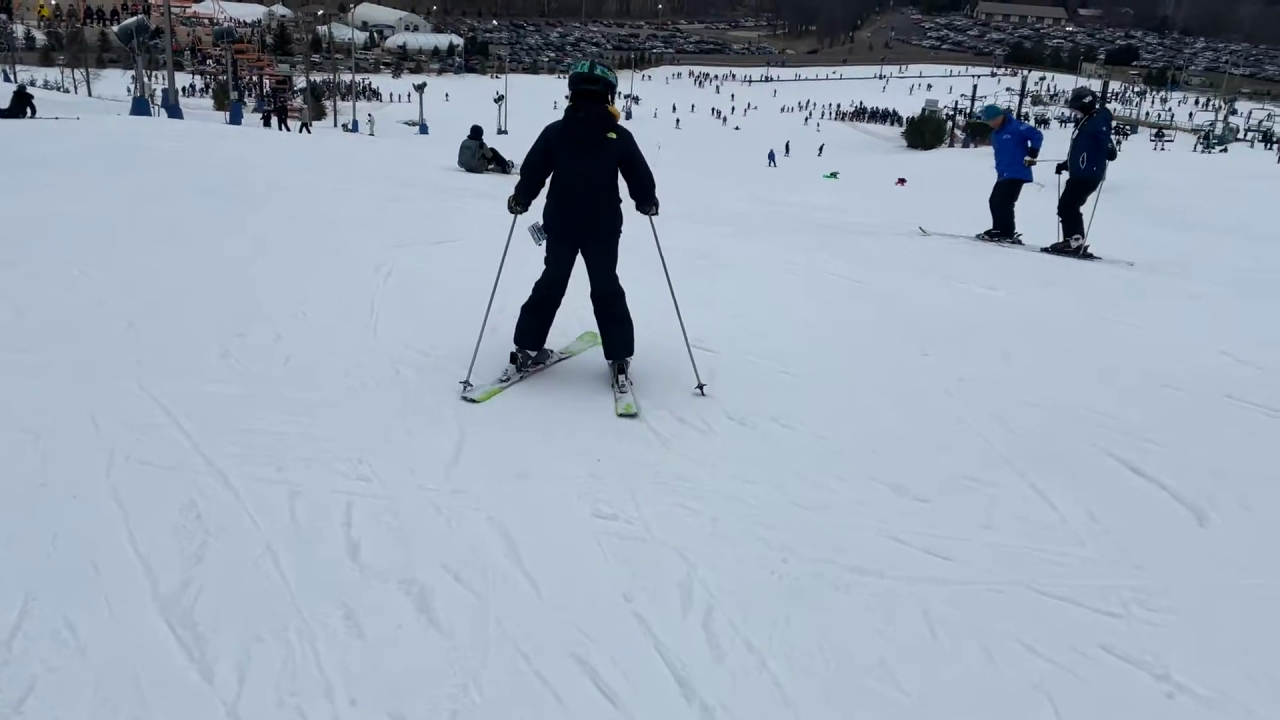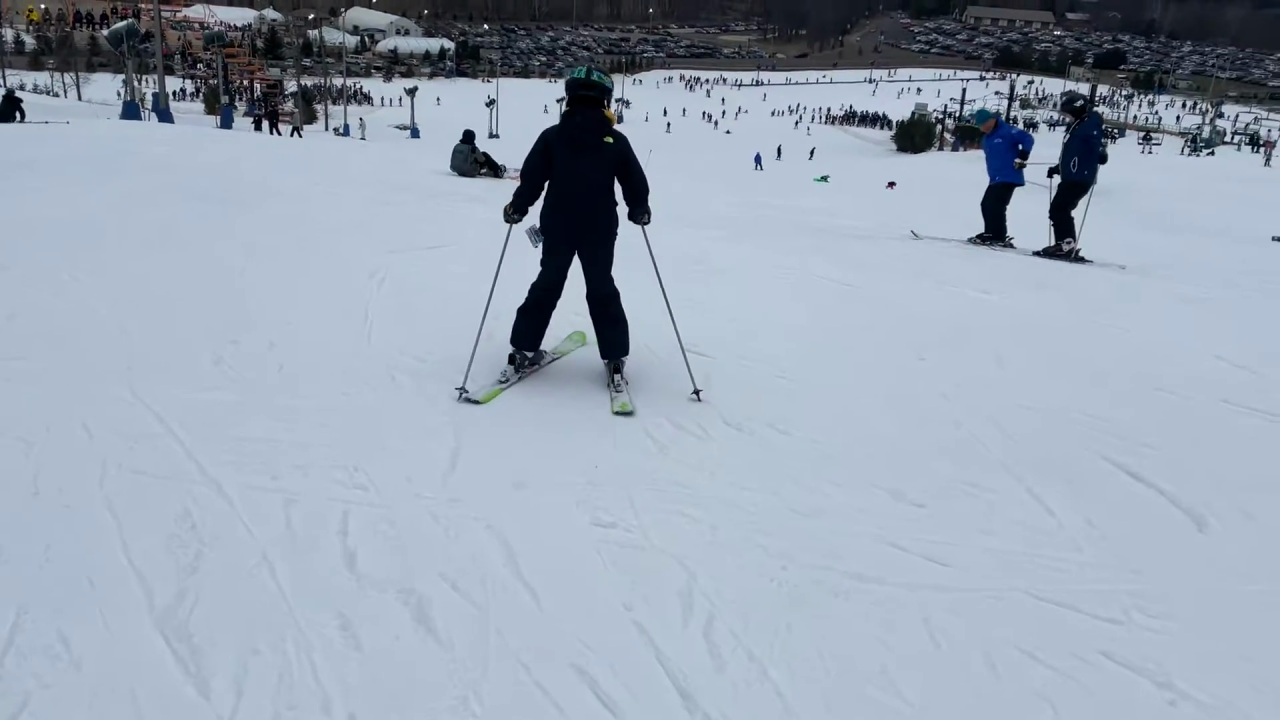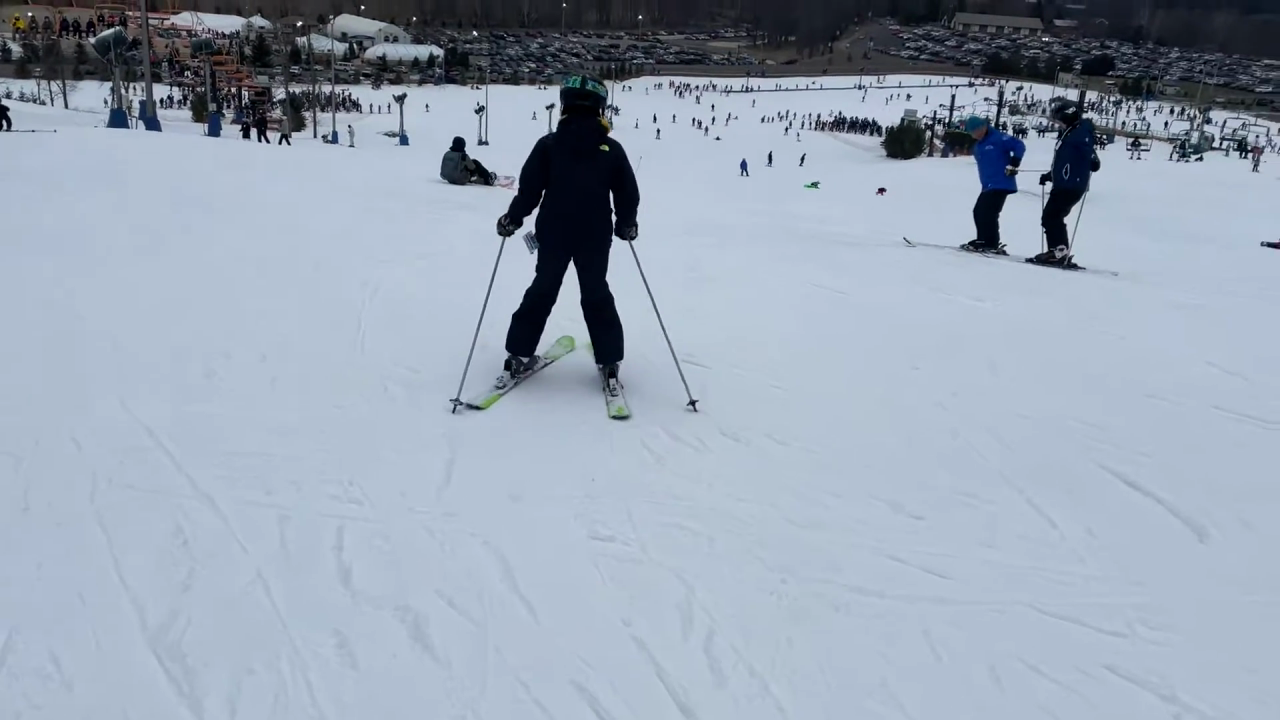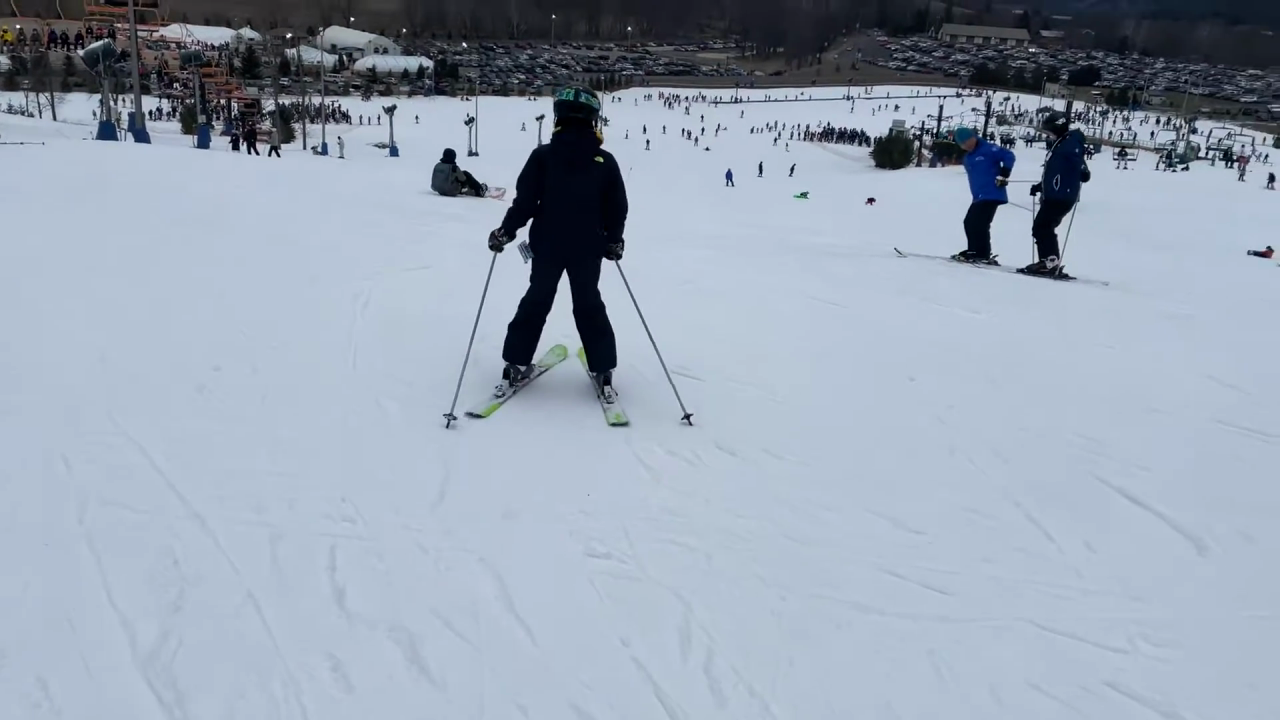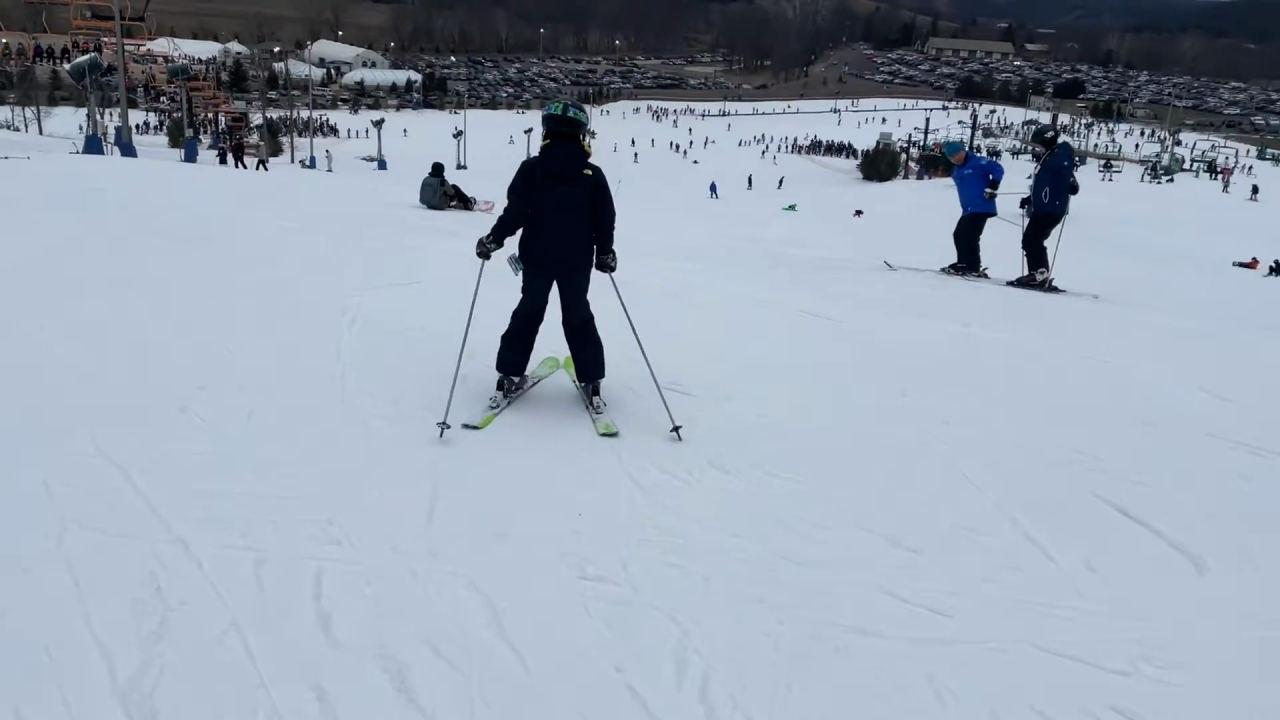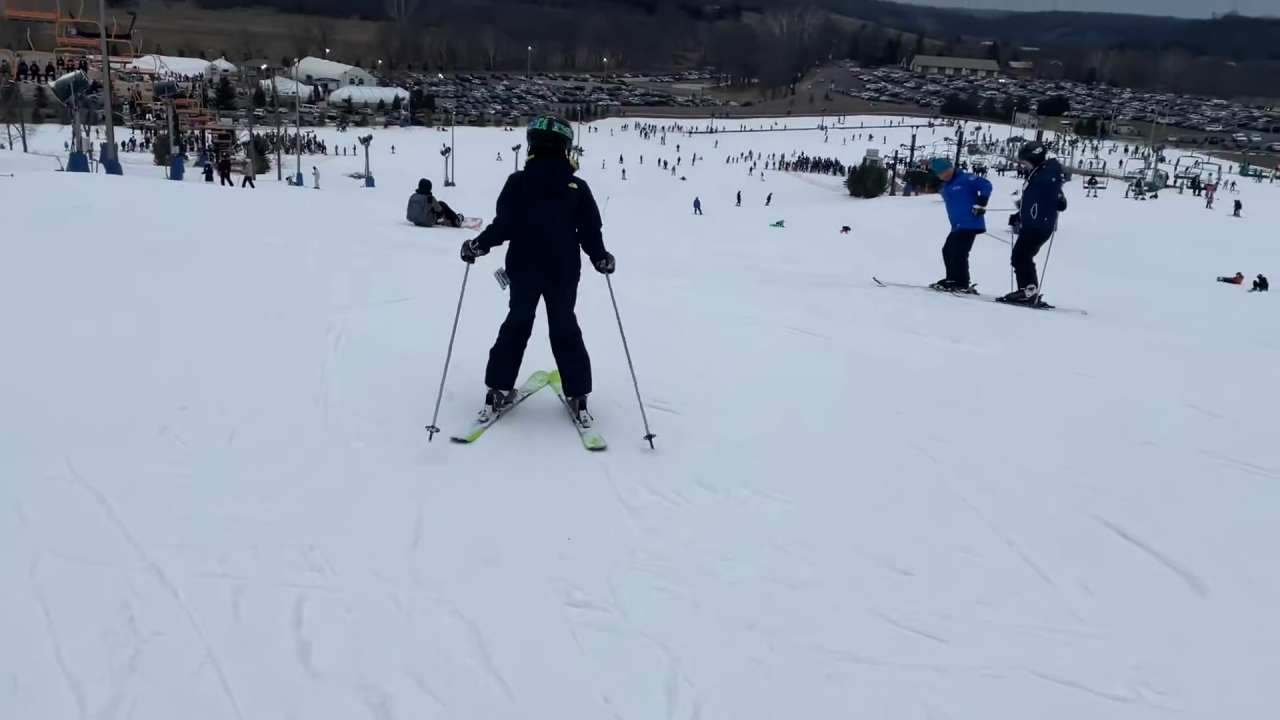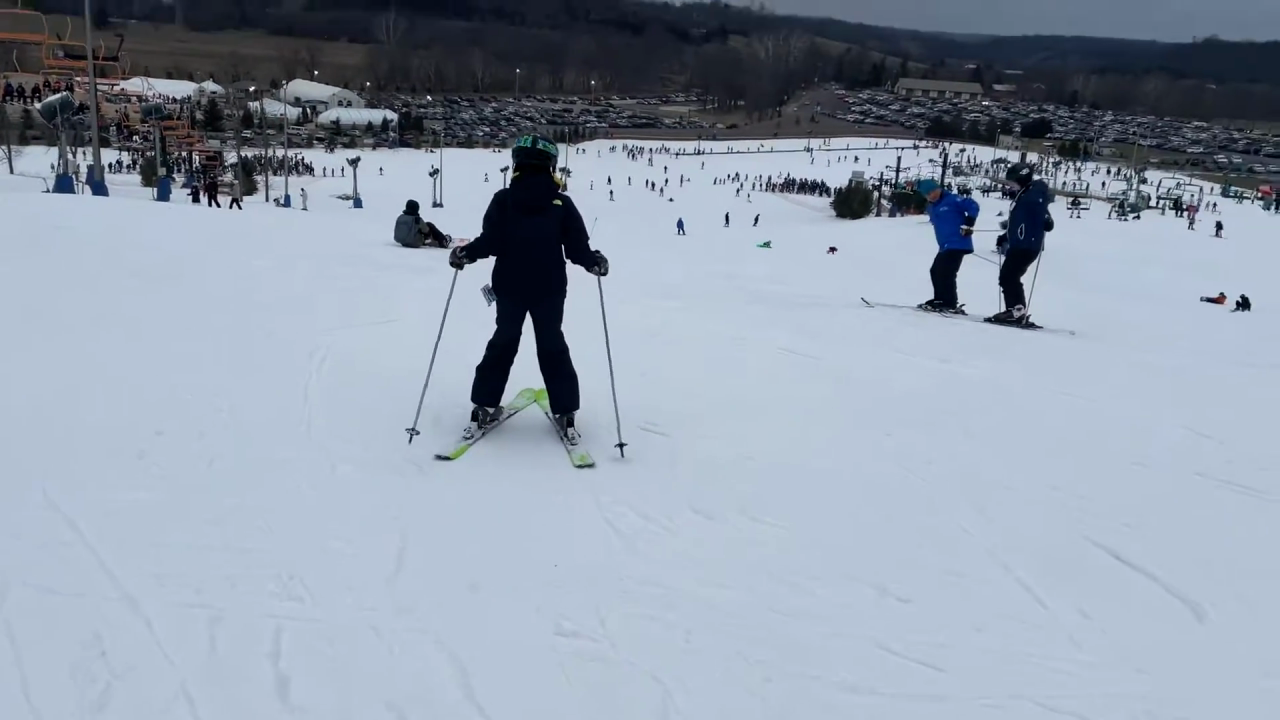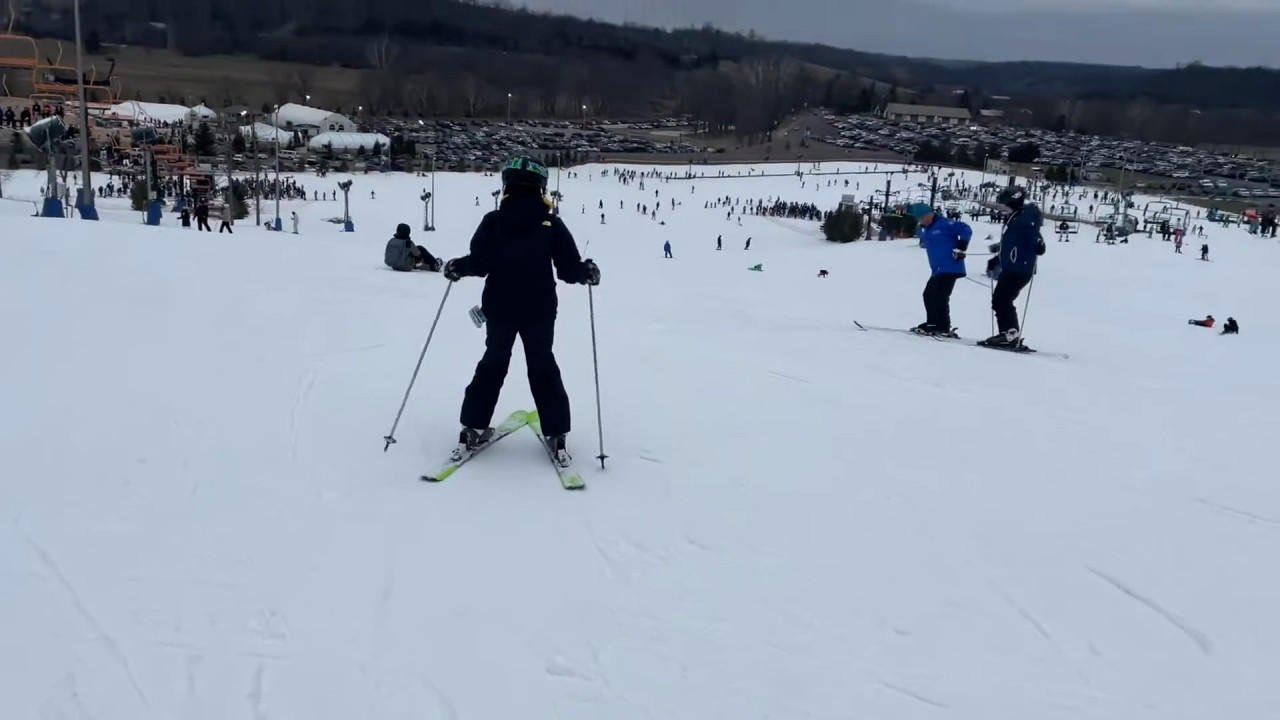
dt=0.1s
person 1, frame 1
left shoulder: (555, 132)
right shoulder: (620, 136)
left elbow: (532, 176)
right elbow: (641, 181)
left wrist: (520, 200)
right wrist: (647, 203)
left hip: (561, 225)
right hip: (603, 228)
left knee: (550, 284)
right knee: (607, 290)
left ankle: (527, 350)
right ankle: (619, 360)
person 1, frame 2
left shoulder: (552, 136)
right shoulder: (616, 141)
left elbow: (532, 180)
right elbow: (636, 185)
left wrist: (517, 208)
right wrist: (639, 211)
left hip: (558, 228)
right hip: (600, 231)
left knee: (547, 286)
right knee: (602, 291)
left ankle: (524, 351)
right ankle: (614, 359)
person 1, frame 3
left shoulder: (548, 144)
right shoulder: (611, 149)
left elbow: (530, 190)
right elbow: (627, 195)
left wrist: (512, 218)
right wrist: (626, 225)
left hip: (553, 234)
right hip: (595, 237)
left knee: (541, 292)
right knee: (597, 297)
left ankle: (518, 357)
right ankle: (609, 365)
person 1, frame 4
left shoulder: (543, 155)
right shoulder: (604, 160)
left elbow: (525, 200)
right elbow: (616, 207)
left wrist: (506, 231)
right wrist: (613, 241)
left hip: (547, 244)
right hip: (588, 247)
left knee: (536, 301)
right knee: (590, 306)
left ankle: (516, 366)
right ankle: (603, 372)
person 1, frame 5
left shoulder: (532, 167)
right shoulder: (592, 173)
left elbow: (516, 212)
right elbow: (603, 222)
left wrist: (492, 239)
right wrist: (605, 253)
left hip: (537, 256)
right hip: (577, 259)
left knee: (528, 312)
right knee: (579, 316)
left ankle: (509, 377)
right ankle: (591, 383)
person 1, frame 6
left shoulder: (518, 181)
right shoulder: (577, 186)
left elbow: (505, 224)
right elbow: (590, 232)
left wrist: (477, 245)
right wrist: (601, 258)
left hip: (524, 270)
right hip: (563, 272)
left knee: (516, 326)
right knee: (565, 330)
left ankle: (499, 390)
right ankle: (578, 397)
person 1, frame 7
left shoulder: (504, 198)
right shoulder: (562, 203)
left elbow: (492, 241)
right elbow: (577, 248)
left wrist: (464, 253)
right wrist: (594, 262)
left hip: (510, 287)
right hip: (549, 289)
left knee: (503, 343)
right knee: (552, 347)
left ankle: (484, 407)
right ankle: (565, 413)
person 1, frame 8
left shoulder: (494, 220)
right shoulder: (552, 224)
left elbow: (480, 263)
right elbow: (569, 268)
left wrist: (456, 267)
right wrist: (589, 272)
left hip: (500, 308)
right hip: (540, 310)
left knee: (493, 364)
right knee: (543, 368)
left ankle: (473, 429)
right ankle: (556, 435)
